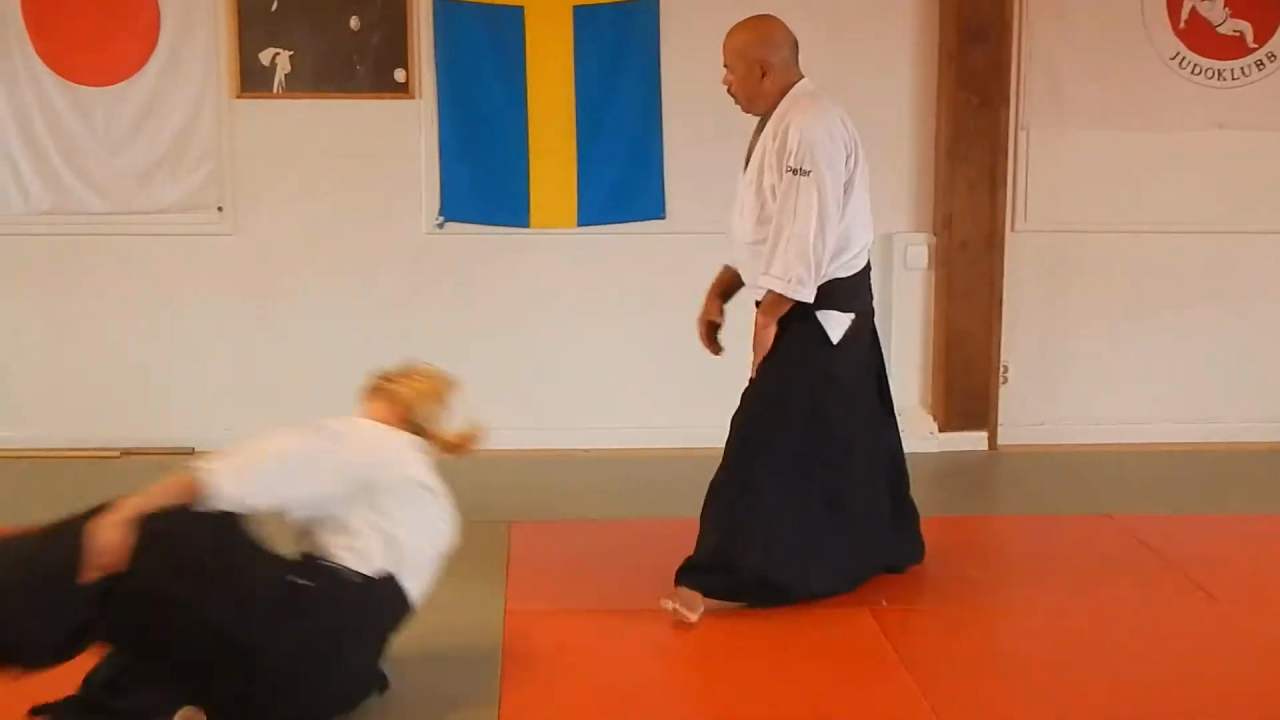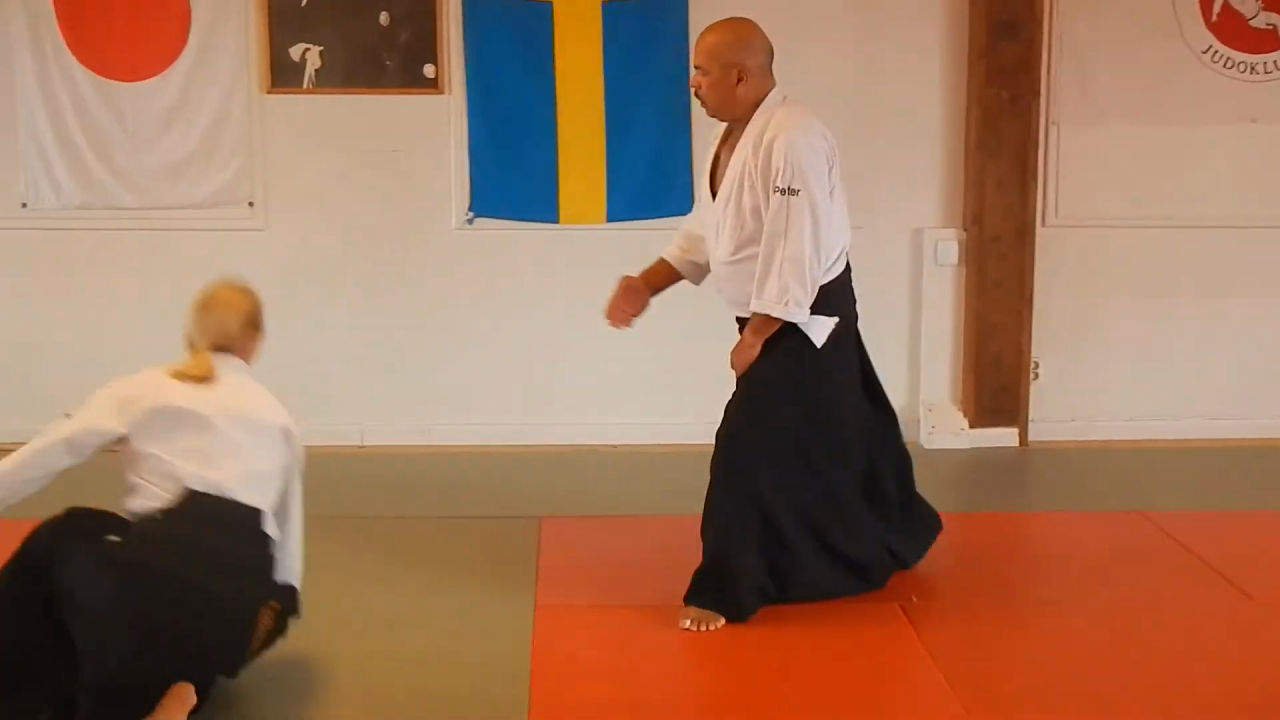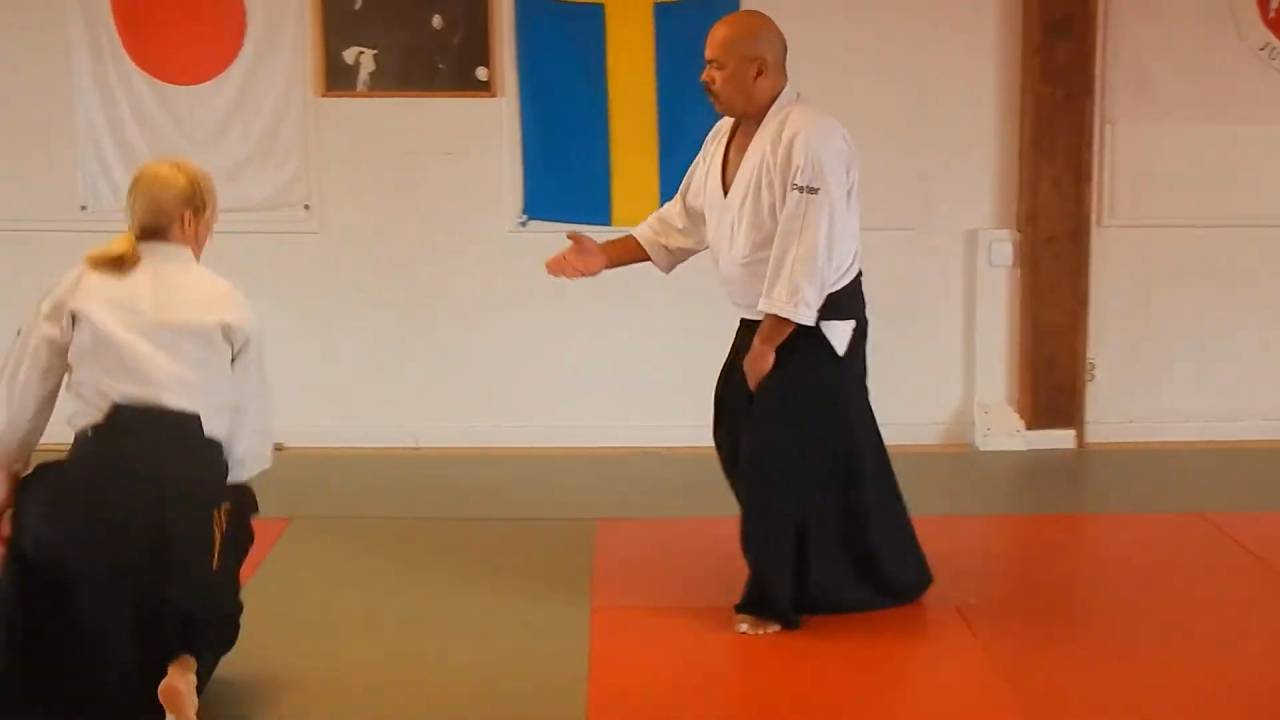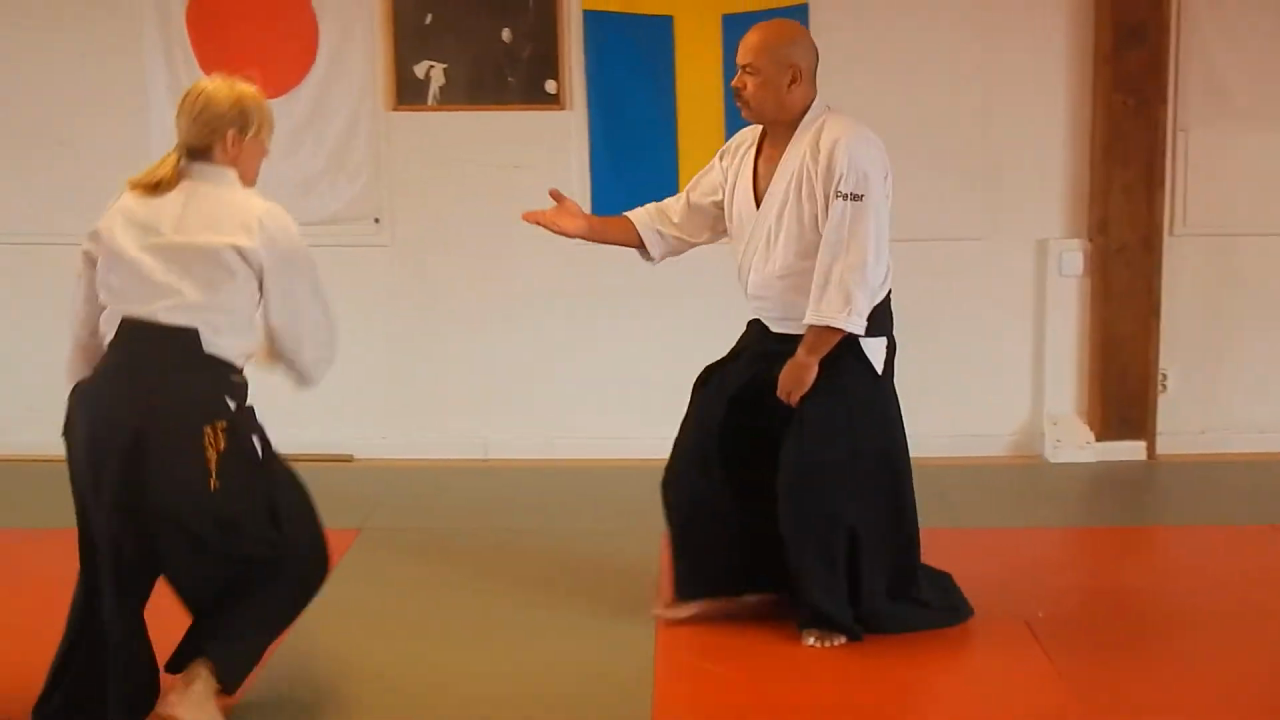
dt=0.2s
person 1, frame 1
left shoulder: (811, 127)
right shoulder: (778, 126)
left elbow: (806, 236)
right elbow: (763, 229)
left wrist: (769, 318)
right wrist: (719, 293)
left hip: (820, 312)
right hip: (824, 313)
left knee: (766, 443)
right knee: (847, 438)
left ankle: (715, 577)
right ankle: (885, 544)
person 1, frame 2
left shoulder: (791, 138)
right shoulder: (732, 139)
left elbow: (792, 252)
right elbow: (704, 232)
left wrist: (756, 336)
right wrist: (646, 283)
left hip: (804, 323)
right hip: (774, 321)
left knee: (751, 451)
right knee: (842, 439)
left ankle: (728, 590)
right ankle: (899, 534)
person 1, frame 3
left shoulder: (810, 137)
right shoulder: (725, 137)
left elbow: (807, 254)
right elbow: (685, 219)
left wrist: (768, 342)
right wrist: (604, 255)
left hip: (815, 328)
right hip: (763, 321)
left knee: (785, 459)
right knee: (744, 440)
left ankle: (782, 597)
person 1, frame 4
left shoulder: (847, 147)
right shoulder: (741, 149)
left elbow: (849, 264)
right elbow: (678, 218)
left wrist: (810, 355)
right wrist: (590, 225)
left hip: (843, 347)
right hip: (768, 337)
left knee: (831, 482)
right knee: (706, 458)
left ankle: (850, 611)
right ankle: (734, 580)
person 2, frame 1
left shoulder: (372, 448)
right shoulder: (434, 509)
left elbow: (271, 470)
left wrist: (132, 507)
left hip: (301, 638)
right hip: (339, 668)
person 2, frame 2
left shoulder: (147, 389)
right shoulder: (277, 422)
left elbow: (47, 455)
right elbow: (285, 541)
left hip: (152, 568)
right hip: (234, 590)
left knee: (55, 555)
person 2, frame 3
left shoulder: (78, 289)
right shoulder: (227, 305)
right elbow: (250, 446)
left hip: (95, 483)
right hip: (189, 494)
right knee: (199, 610)
right ankle: (183, 672)
person 2, frame 4
left shoulder: (123, 210)
right shoulder: (262, 223)
right elbow: (312, 356)
right wrist: (274, 346)
left hip: (105, 408)
right hip: (192, 422)
left knee: (116, 572)
right knee: (287, 558)
